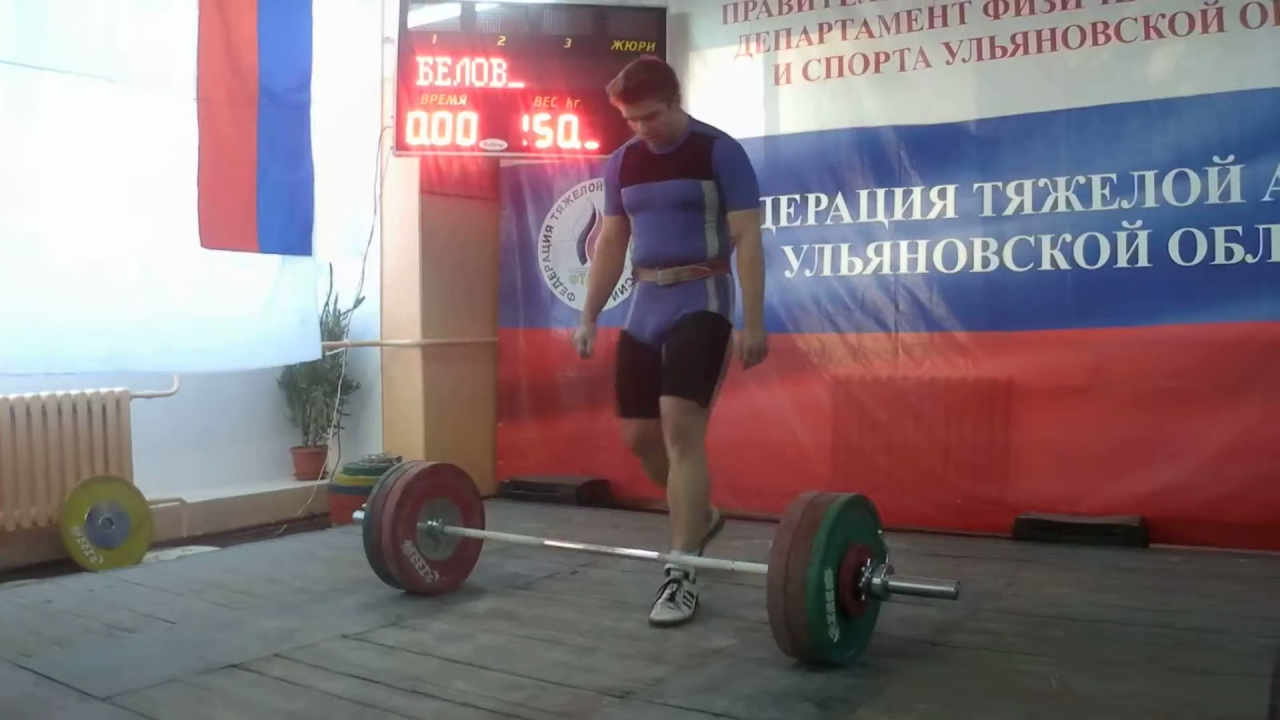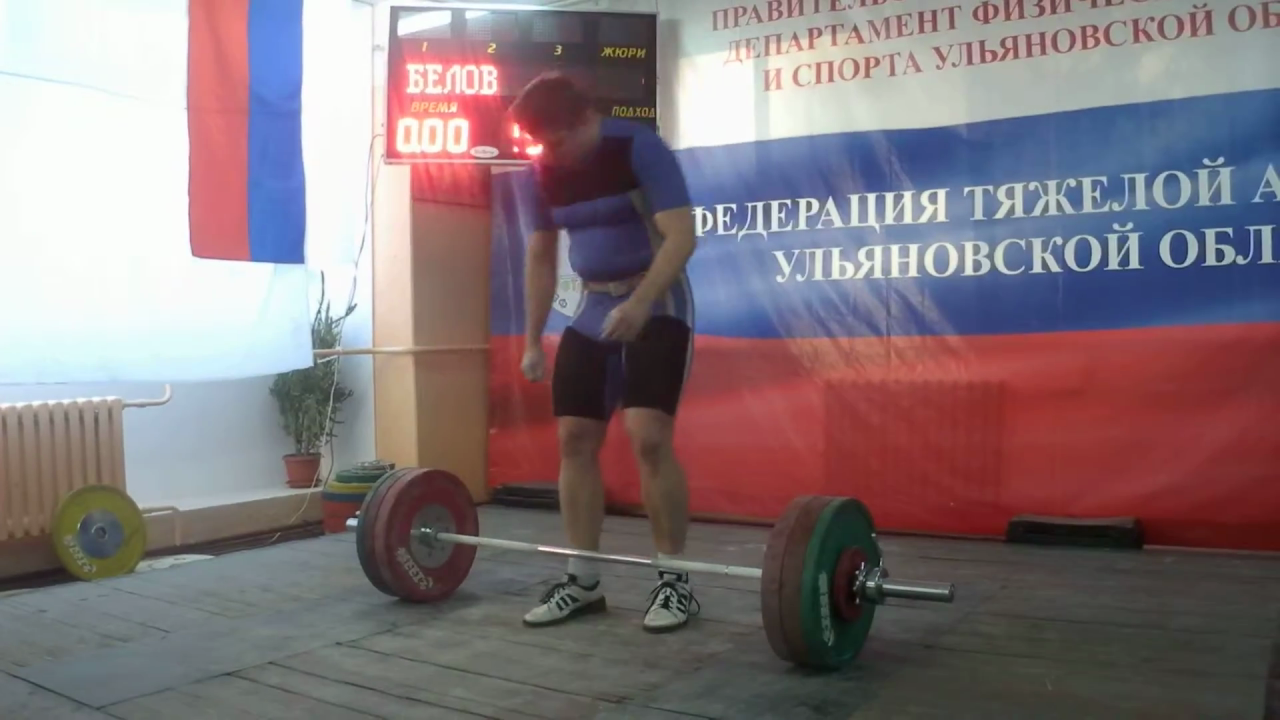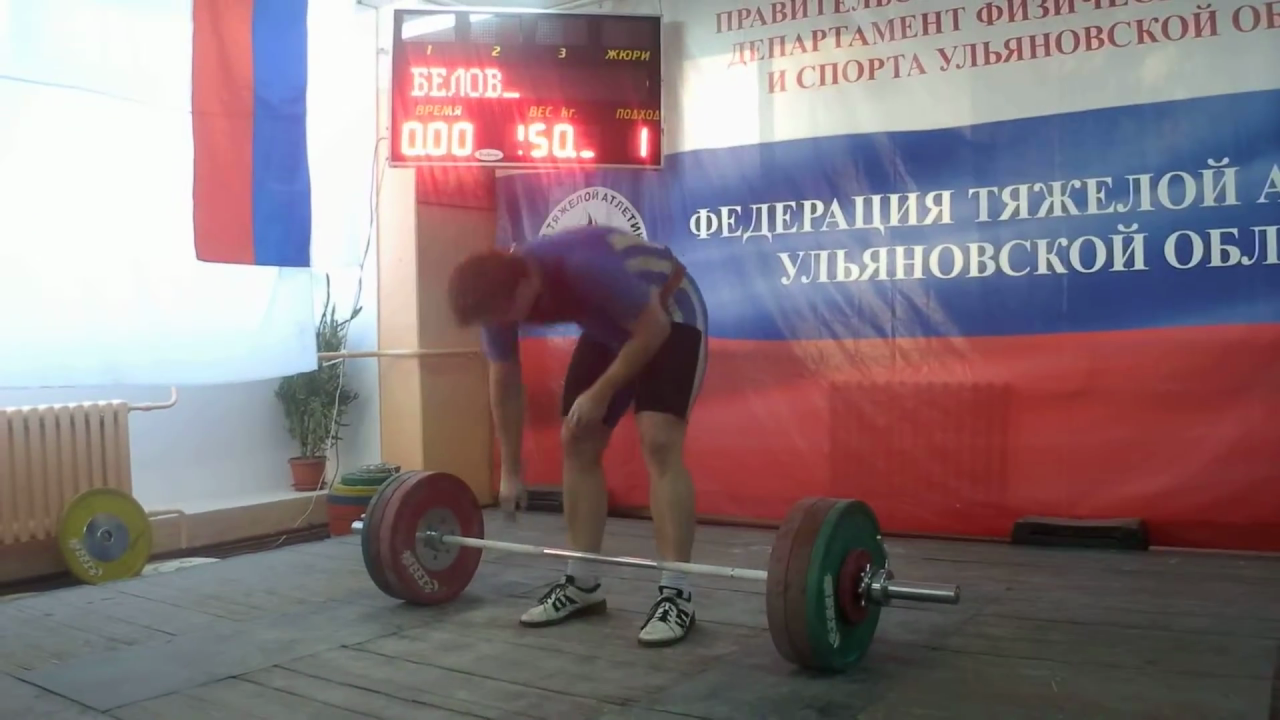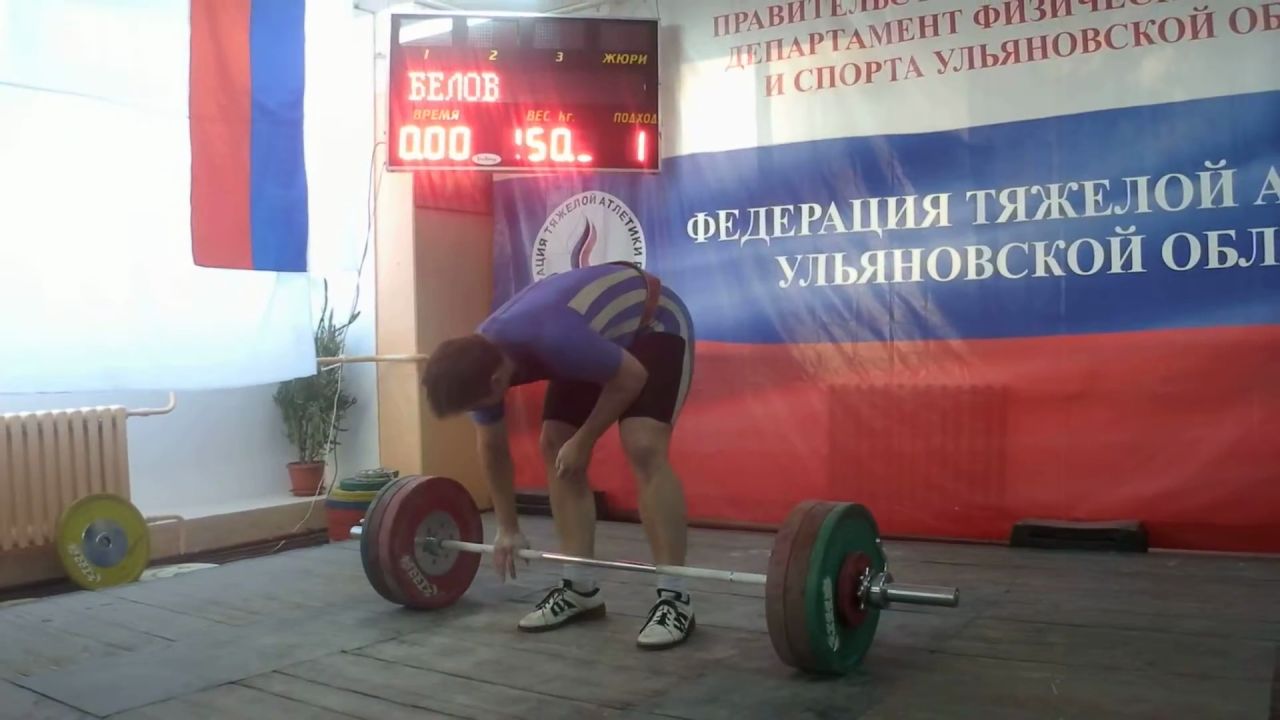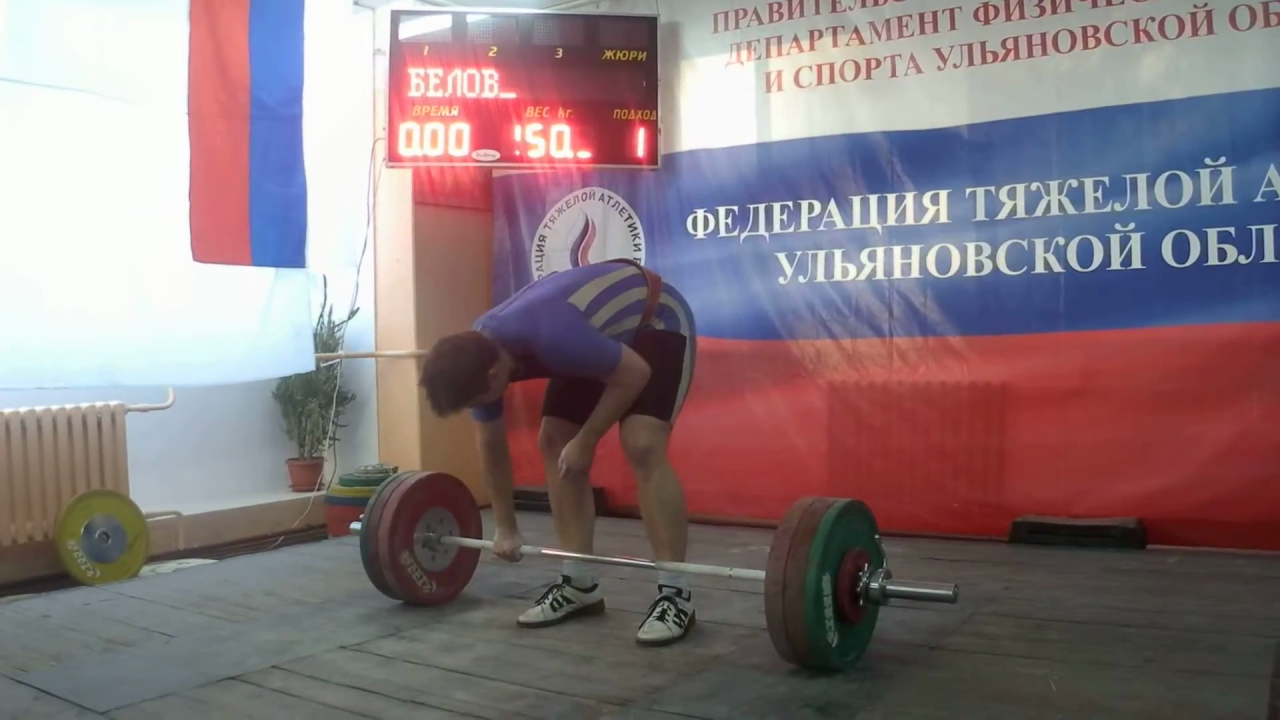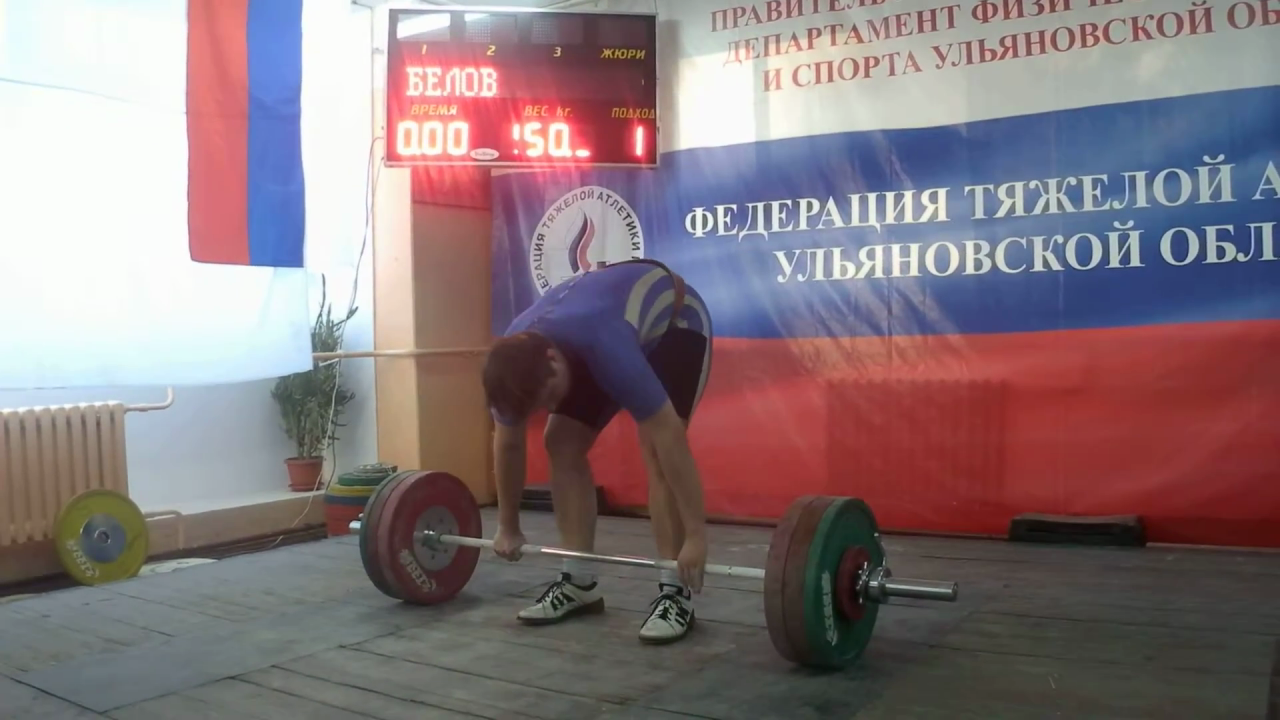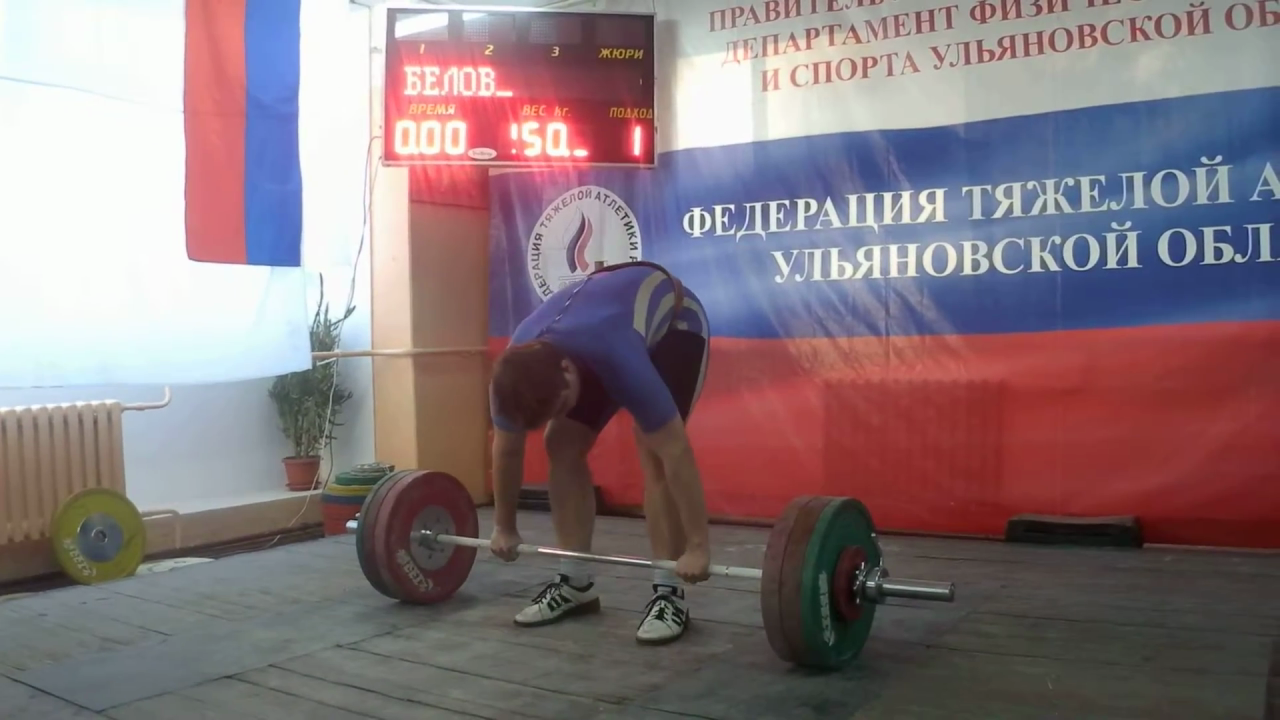
dt=0.5s
person 1, frame 1
left shoulder: (719, 152)
right shoulder: (623, 162)
left elbow: (748, 239)
right elbow: (610, 244)
left wrist: (753, 322)
right wrist: (589, 316)
left hip: (701, 301)
right hip: (644, 304)
left knee: (682, 429)
right knee: (639, 436)
left ankle: (681, 573)
right ankle: (700, 515)
person 1, frame 2
left shoulder: (640, 150)
right shoulder: (543, 174)
left elbow: (681, 237)
right elbow: (539, 259)
left wrist: (638, 304)
right wrist: (532, 340)
left hip: (655, 307)
right hip: (592, 310)
left knee: (648, 440)
right knee: (574, 440)
left ankle: (674, 579)
right ankle: (583, 580)
person 1, frame 3
left shoulder: (584, 267)
right shoulder: (499, 297)
left elbow: (653, 327)
right elbow: (505, 383)
left wrist: (600, 394)
right wrist: (510, 470)
left hip: (669, 317)
right hip: (609, 326)
left knee: (658, 440)
right knee: (578, 441)
left ankle: (677, 593)
right ankle: (582, 583)
person 1, frame 4
left shoulder: (555, 339)
right shoulder: (481, 358)
left elbow: (631, 378)
right elbow: (493, 446)
left wrist: (583, 442)
right wrist: (507, 528)
left hip: (656, 322)
right hip: (601, 333)
left knee: (642, 447)
right knee: (553, 447)
left ankle: (675, 597)
right ankle: (580, 588)
person 1, frame 5
left shoulder: (553, 336)
right shoulder: (479, 353)
left elbow: (635, 376)
right elbow: (492, 443)
left wrist: (584, 440)
right wrist: (505, 527)
left hip: (657, 320)
right hip: (605, 327)
left knee: (642, 446)
right knee: (553, 443)
left ankle: (675, 595)
right ankle: (579, 584)
person 1, frame 6
left shoulder: (606, 348)
right shoulder: (516, 360)
left elbow: (670, 438)
right elbow: (509, 445)
left wrist: (695, 536)
right wrist: (508, 527)
left hip: (676, 322)
left knee: (656, 447)
right knee: (561, 443)
left ankle: (674, 593)
right ankle: (579, 582)
person 1, frame 7
left shoulder: (617, 358)
right shoulder: (517, 372)
left elbow: (676, 453)
right elbow: (507, 451)
left wrist: (697, 546)
right wrist: (504, 528)
left hip: (674, 323)
left knee: (652, 448)
right knee: (561, 445)
left ankle: (669, 593)
right ankle: (575, 583)
